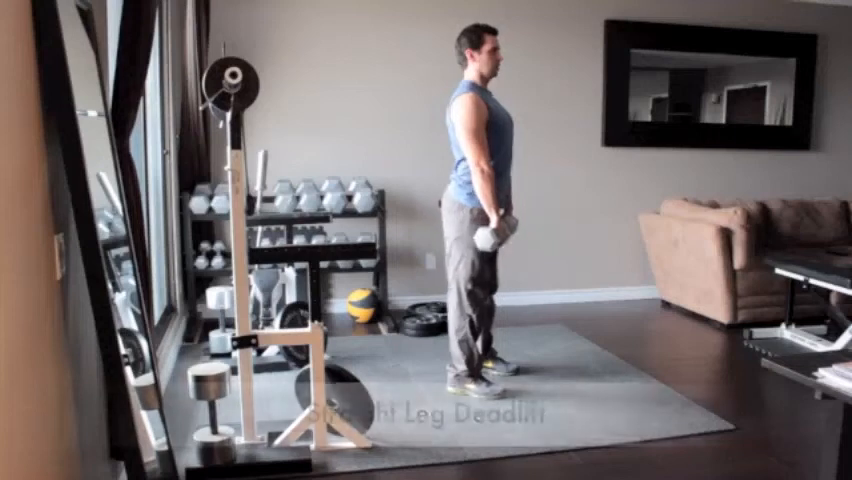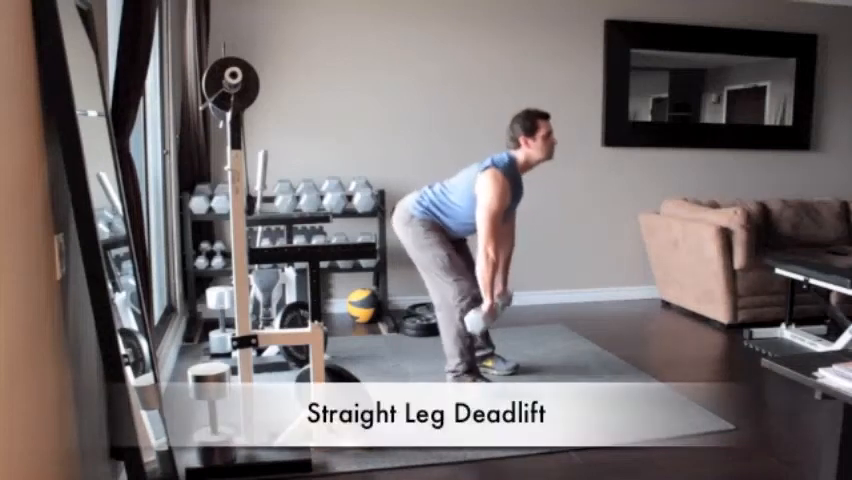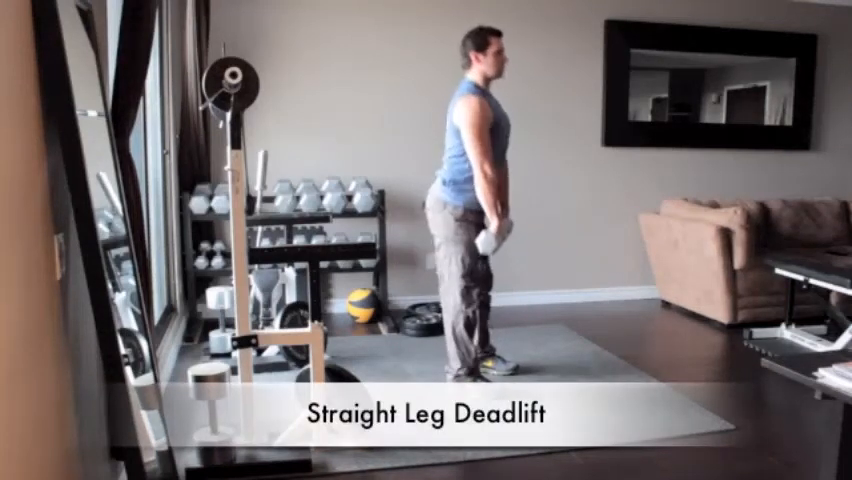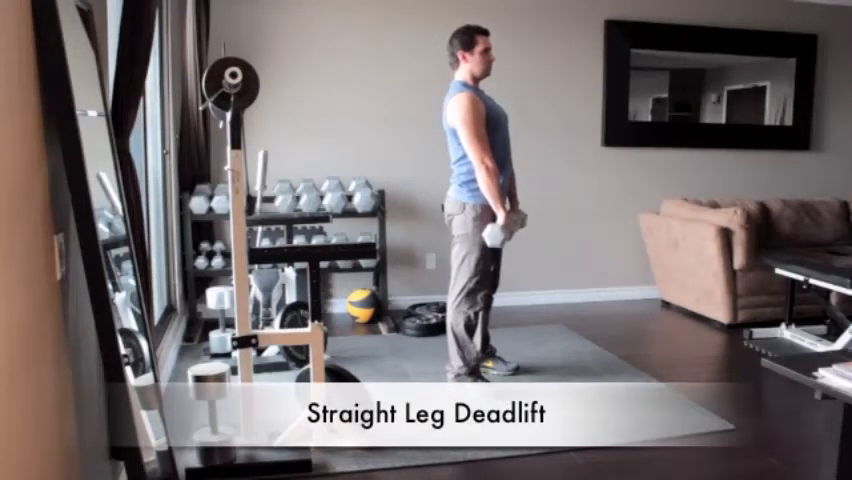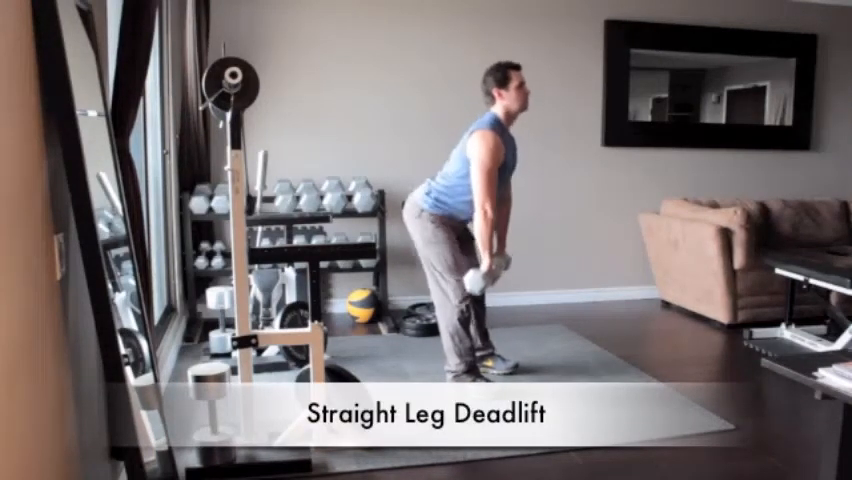
dt=1s
person 1, frame 1
left shoulder: (485, 97)
right shoulder: (468, 100)
left elbow: (501, 161)
right elbow: (480, 167)
left wrist: (507, 208)
right wrist: (494, 215)
left hip: (481, 207)
right hip: (468, 208)
left knee: (485, 288)
right knee: (467, 290)
left ankle: (483, 355)
right ankle: (462, 375)
person 1, frame 2
left shoulder: (513, 176)
right shoulder: (497, 180)
left elbow: (505, 236)
right elbow: (487, 249)
left wrist: (501, 285)
right wrist: (488, 299)
left hip: (439, 223)
right hip: (416, 220)
left knee: (473, 286)
right knee: (457, 293)
left ankle: (482, 354)
right ankle: (461, 374)
person 1, frame 3
left shoulder: (485, 99)
right shoulder: (471, 102)
left elbow: (498, 163)
right elbow: (482, 169)
left wrist: (504, 212)
right wrist: (494, 219)
left hip: (470, 207)
right hip: (452, 207)
left knee: (480, 286)
right knee: (460, 291)
left ankle: (482, 354)
right ankle: (462, 374)
person 1, frame 4
left shoulder: (478, 96)
right shoulder: (463, 99)
left elbow: (502, 159)
right elbow: (483, 164)
left wrist: (513, 204)
right wrist: (501, 211)
left hip: (486, 205)
right hip: (473, 207)
left knee: (484, 287)
right knee: (467, 290)
left ankle: (481, 353)
right ankle: (462, 372)
person 1, frame 5
left shoulder: (504, 135)
right shoulder: (488, 138)
left elbow: (503, 197)
right elbow: (484, 207)
left wrist: (500, 248)
right wrist: (487, 258)
left hip: (451, 217)
right hip: (427, 215)
right knee: (456, 291)
left ankle: (482, 354)
right ankle: (461, 373)
